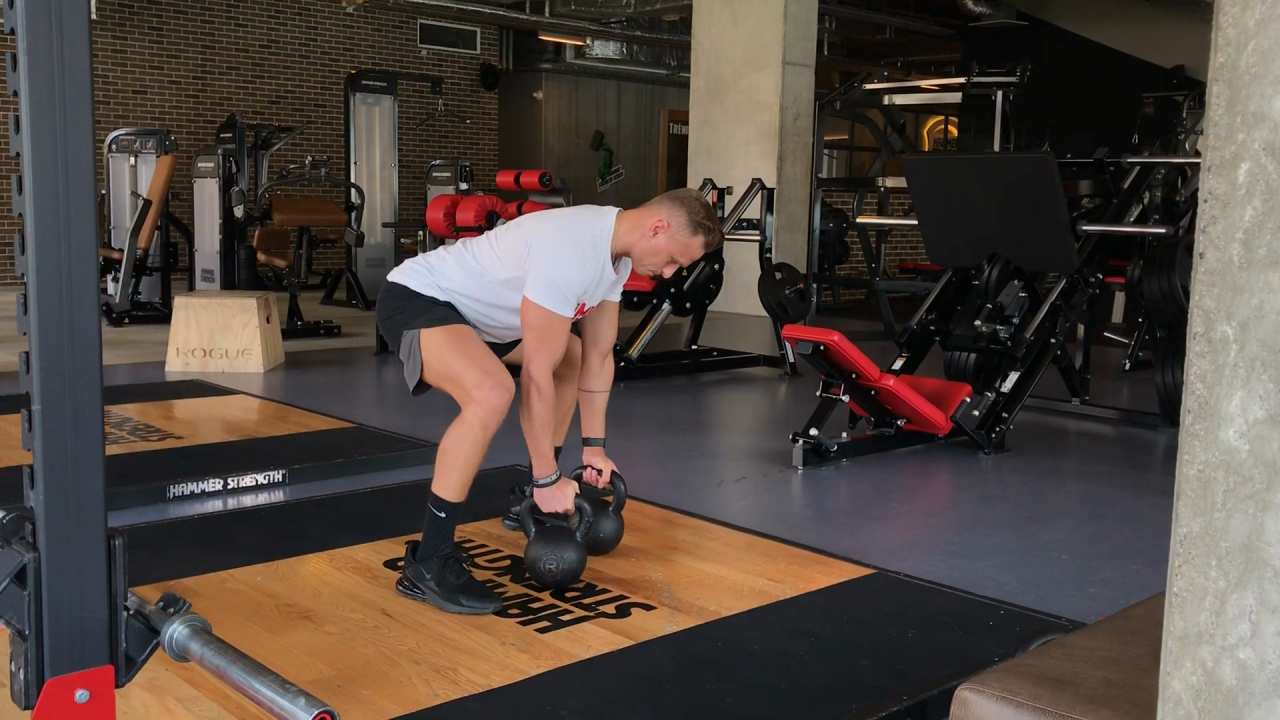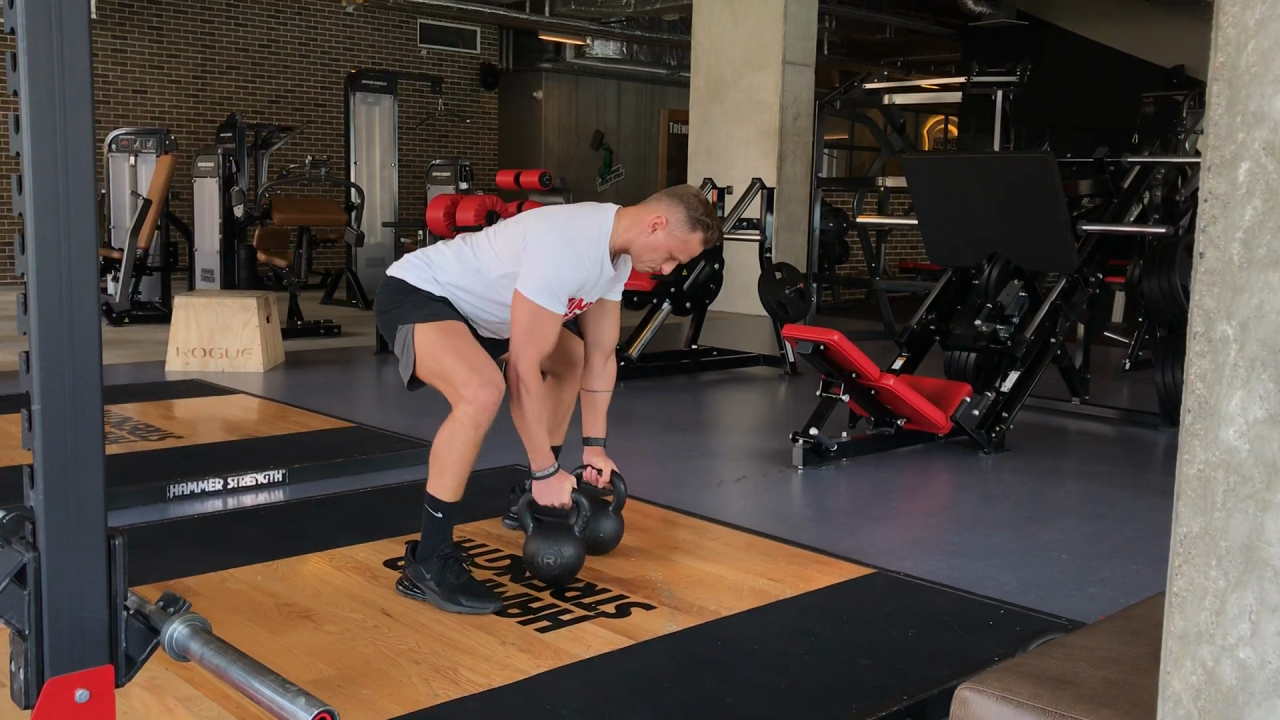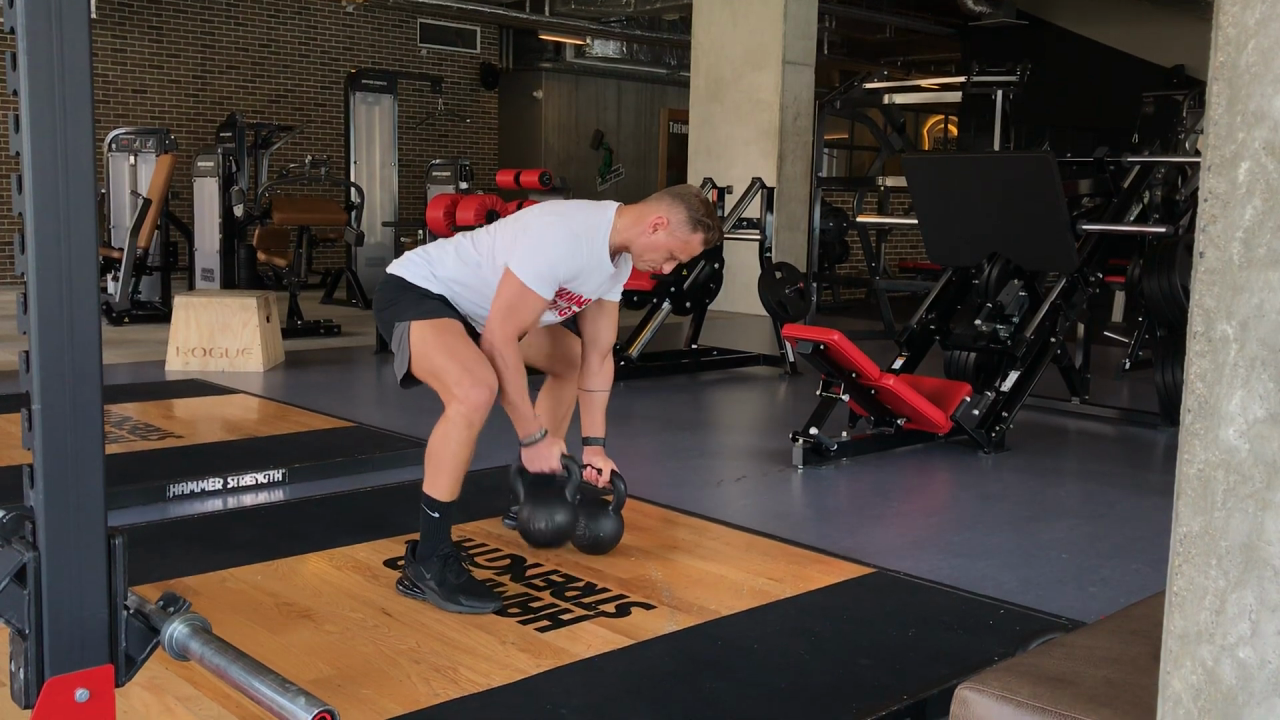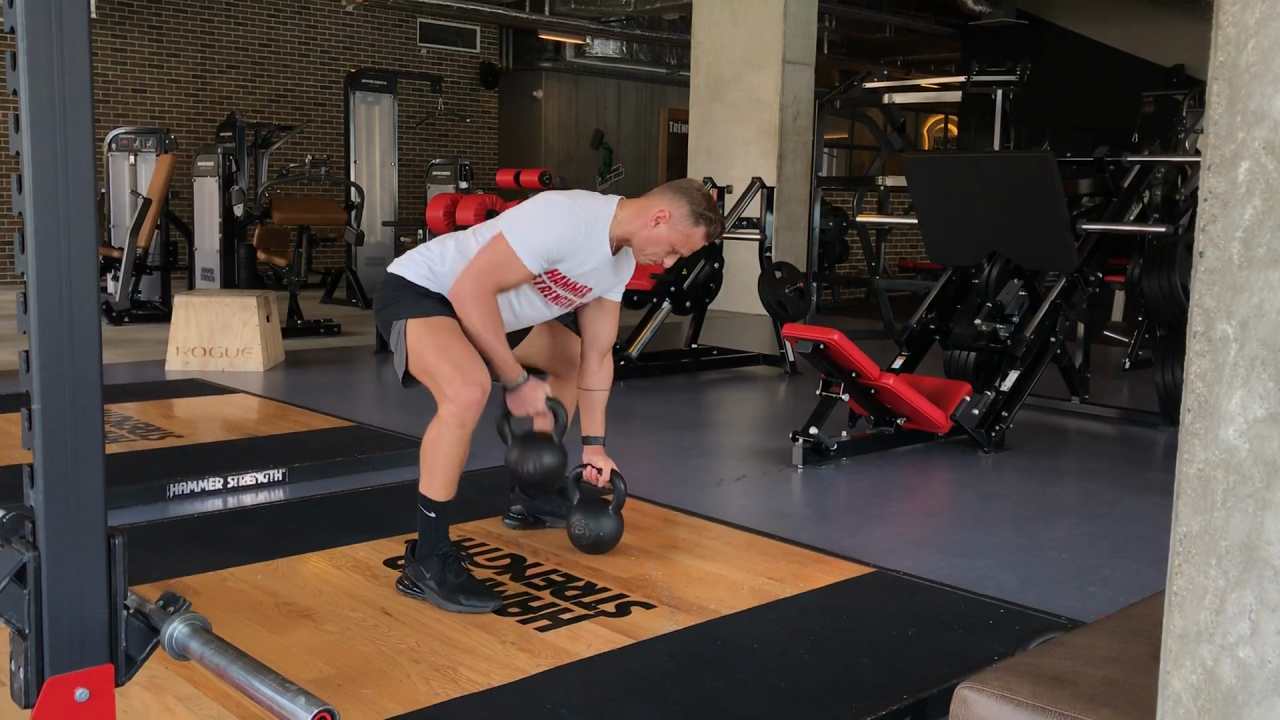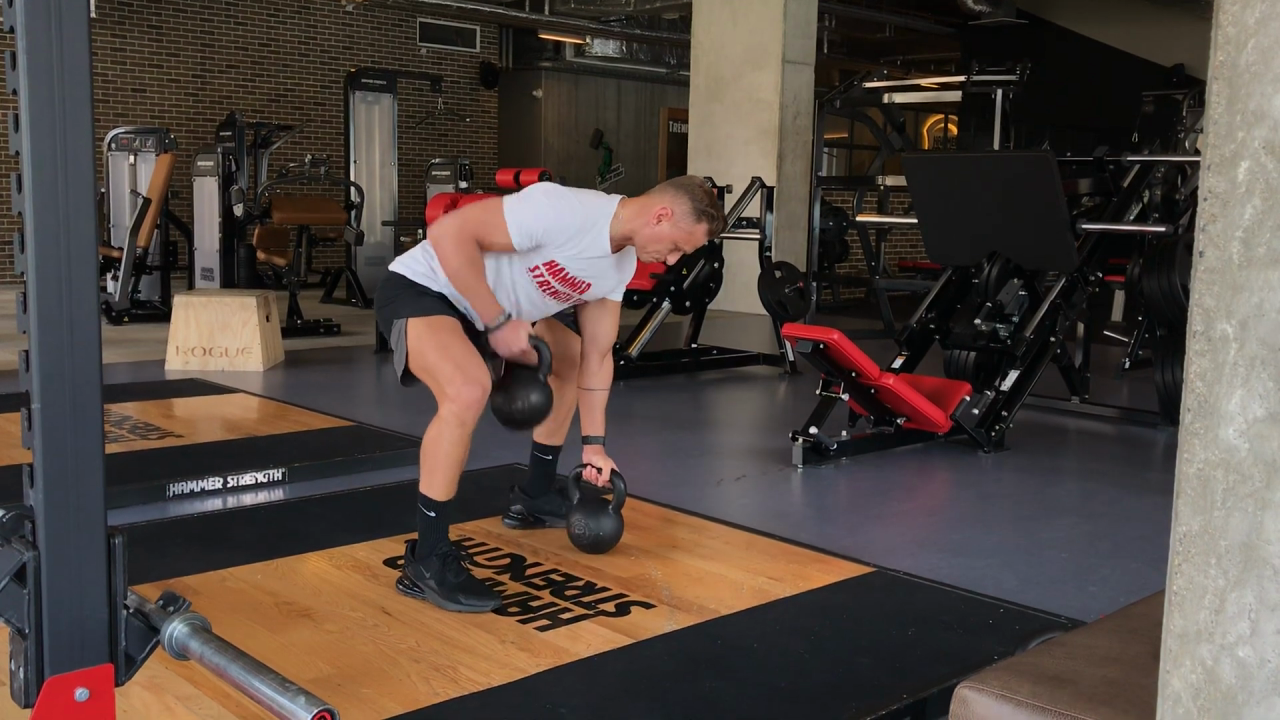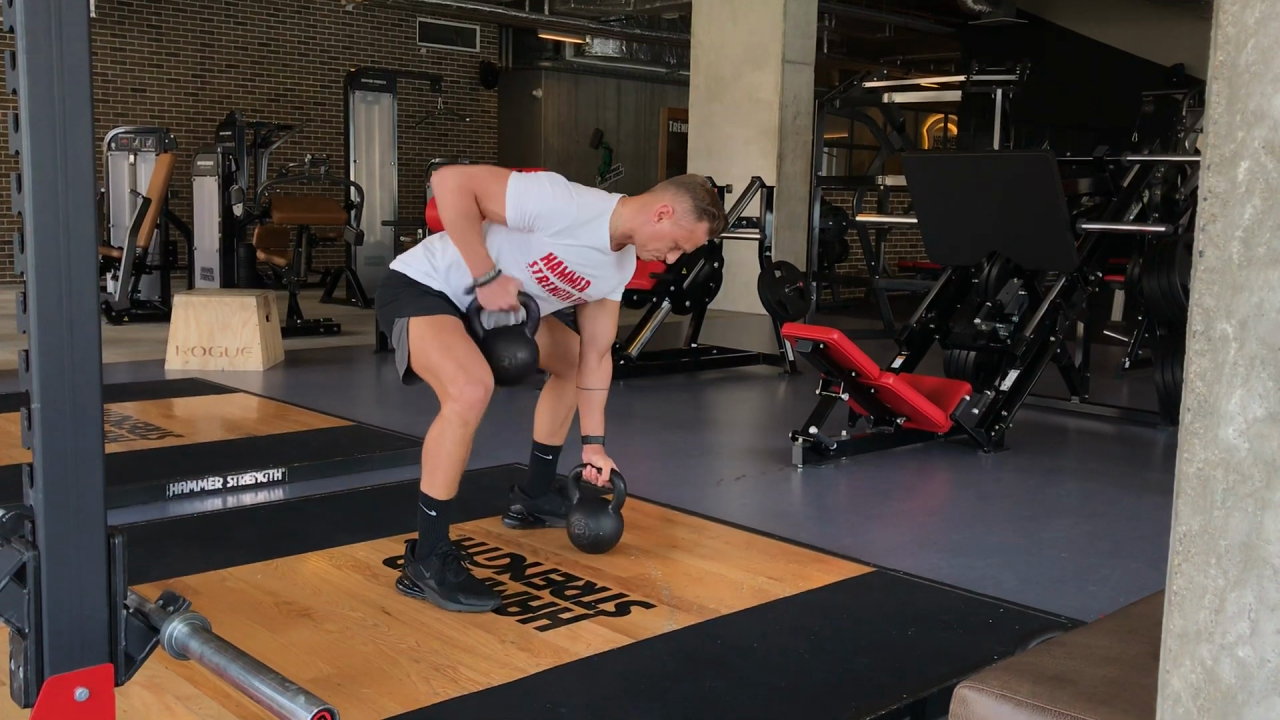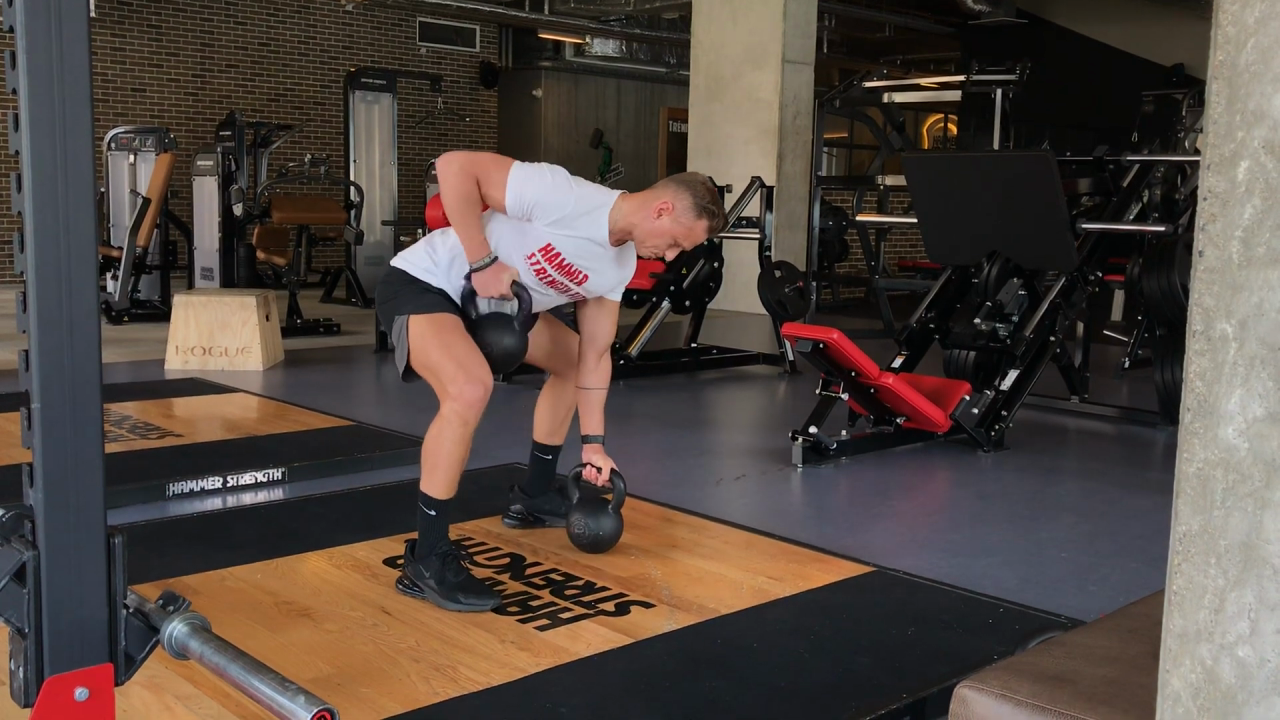
dt=0.1s
person 1, frame 1
left shoulder: (615, 253)
right shoulder: (571, 250)
left elbow: (597, 356)
right elbow: (537, 374)
left wrist: (594, 446)
right wrist: (547, 478)
left hip: (471, 306)
right hip: (417, 296)
left knee: (573, 358)
right knee: (491, 394)
left ankle: (528, 498)
right ankle: (430, 563)
person 1, frame 2
left shoulder: (617, 257)
right shoulder: (568, 246)
left elbow: (600, 356)
right elbow: (524, 366)
left wrist: (594, 446)
right wrist: (542, 470)
left hip: (472, 305)
right hip: (416, 291)
left knee: (573, 358)
right knee: (482, 392)
left ankle: (529, 498)
right ankle: (429, 563)
person 1, frame 3
left shoulder: (617, 256)
right shoulder: (566, 237)
left elbow: (598, 356)
right elbow: (498, 340)
left wrist: (594, 445)
right wrist: (533, 439)
left hip: (468, 303)
right hip: (416, 289)
left knee: (572, 358)
right knee: (475, 391)
right ankle: (430, 562)
person 1, frame 4
left shoulder: (619, 260)
right shoulder: (565, 220)
left elbow: (596, 355)
right elbow: (470, 290)
left wrist: (594, 445)
right wrist: (516, 382)
right hip: (419, 287)
left knee: (572, 358)
right knee: (469, 391)
left ankle: (533, 498)
right ankle: (428, 562)
person 1, frame 5
left shoulder: (622, 259)
right shoulder: (563, 211)
left elbow: (597, 355)
right elbow: (447, 232)
left wrist: (594, 445)
right wrist: (497, 323)
right hip: (421, 286)
left knee: (572, 359)
right knee: (469, 390)
left ankle: (533, 496)
right ankle: (428, 561)
person 1, frame 6
left shoulder: (620, 264)
right shoulder: (563, 204)
left elbow: (595, 355)
right elbow: (449, 180)
left wrist: (593, 444)
right wrist: (487, 277)
right hip: (422, 285)
left knee: (571, 360)
right knee: (471, 390)
left ankle: (534, 496)
right ankle: (428, 561)
person 1, frame 7
left shoulder: (619, 261)
right shoulder: (562, 195)
left elbow: (594, 355)
right elbow: (454, 165)
left wrist: (592, 444)
right wrist: (484, 263)
left hip: (491, 295)
right hip: (421, 282)
left knee: (570, 359)
right knee: (470, 389)
left ankle: (534, 496)
right ankle: (427, 560)
